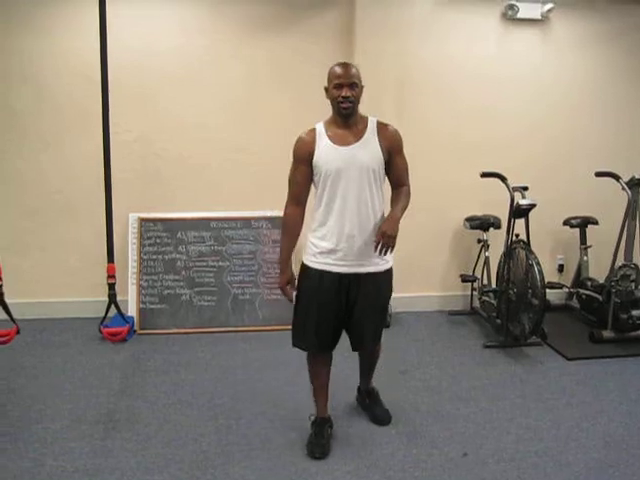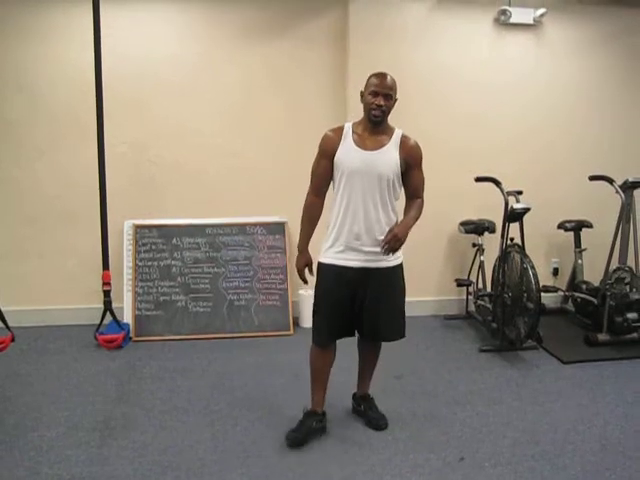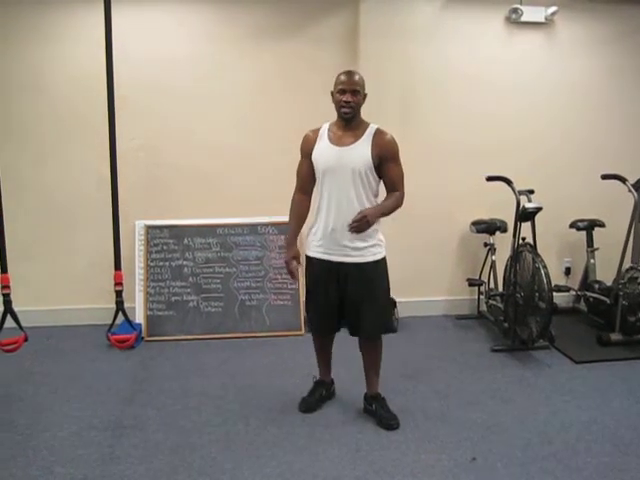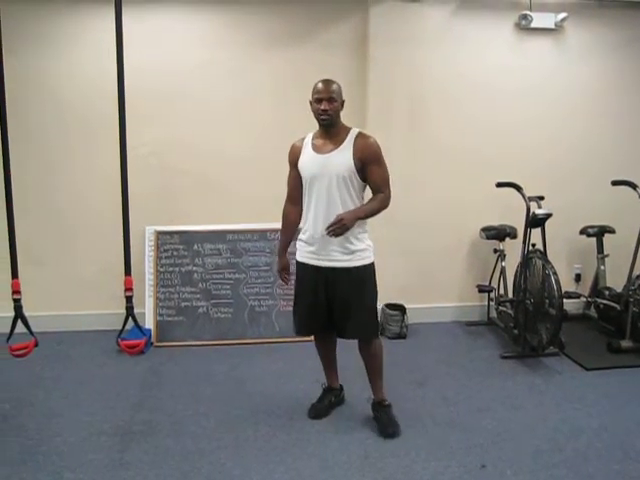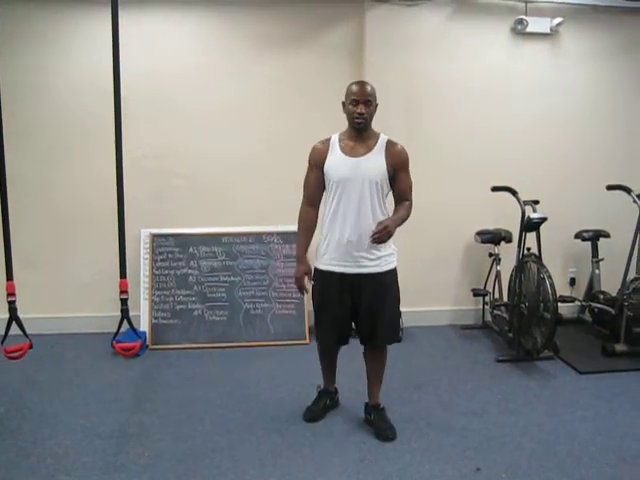
dt=0.7s
person 1, frame 1
left shoulder: (386, 135)
right shoulder: (308, 142)
left elbow: (402, 186)
right elbow: (295, 205)
left wrist: (394, 216)
right wrist: (284, 264)
left hip: (373, 263)
right hip: (322, 263)
left knee: (370, 339)
right knee: (317, 344)
left ankle: (366, 391)
right ankle: (322, 418)
person 1, frame 2
left shoulder: (407, 147)
right shoulder: (333, 140)
left elbow: (416, 197)
right elbow: (316, 195)
left wrist: (406, 224)
right wrist: (302, 248)
left hip: (383, 260)
right hip: (337, 257)
left knee: (374, 334)
right knee: (324, 336)
left ankle: (362, 397)
right ankle: (316, 413)
person 1, frame 3
left shoulder: (382, 141)
right shoulder: (313, 140)
left elbow: (397, 192)
right elbow: (302, 193)
left wrist: (376, 211)
right wrist: (291, 243)
left hip: (366, 254)
right hip: (321, 252)
left knee: (370, 327)
right knee: (320, 323)
left ankle: (373, 395)
right ankle: (324, 382)
person 1, frame 4
left shoulder: (364, 145)
right shoulder: (299, 149)
left elbow: (383, 195)
right elbow: (293, 203)
left wrist: (353, 215)
right wrist: (283, 251)
left hip: (354, 258)
right hip: (311, 257)
left knee: (365, 331)
right knee: (320, 327)
left ankle: (380, 401)
right ankle: (333, 388)
person 1, frame 5
left shoulder: (394, 152)
right shoulder: (322, 150)
left elbow: (405, 200)
right elbow: (310, 206)
left wrist: (394, 221)
right wrist: (301, 257)
left hip: (378, 265)
right hip: (331, 263)
left knee: (377, 338)
right knee: (328, 335)
left ankle: (374, 405)
right ankle: (328, 391)
